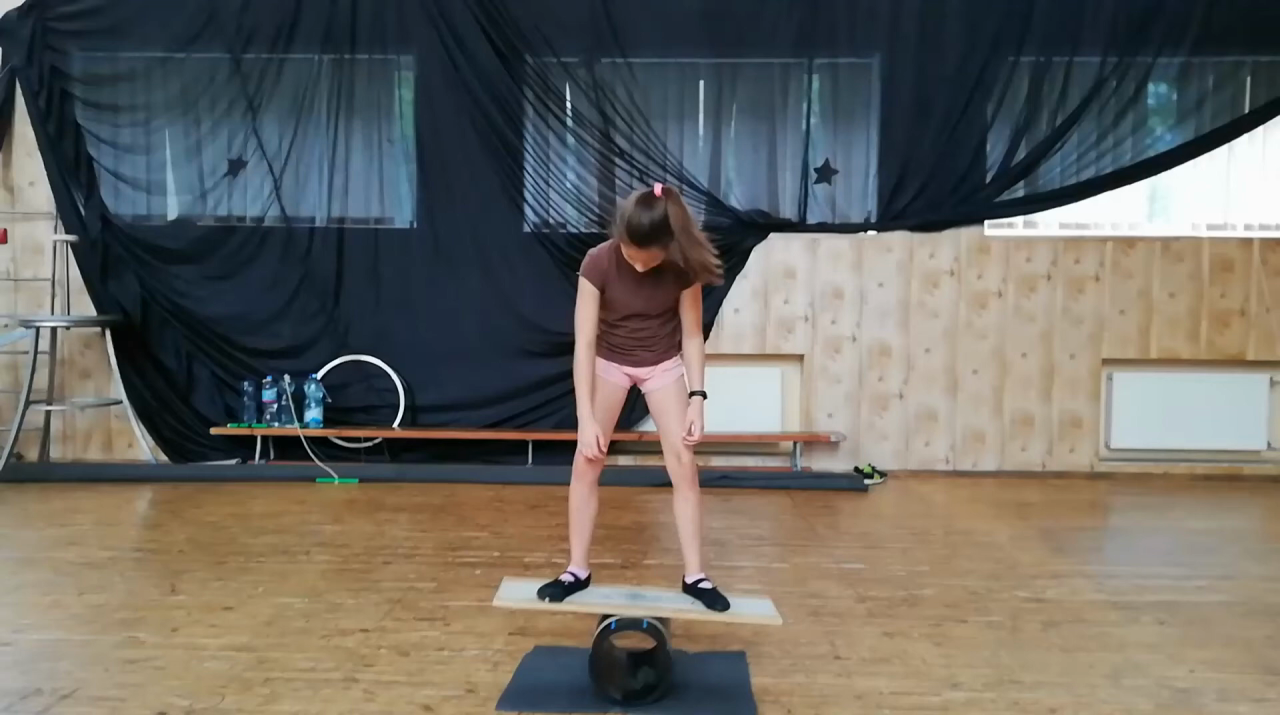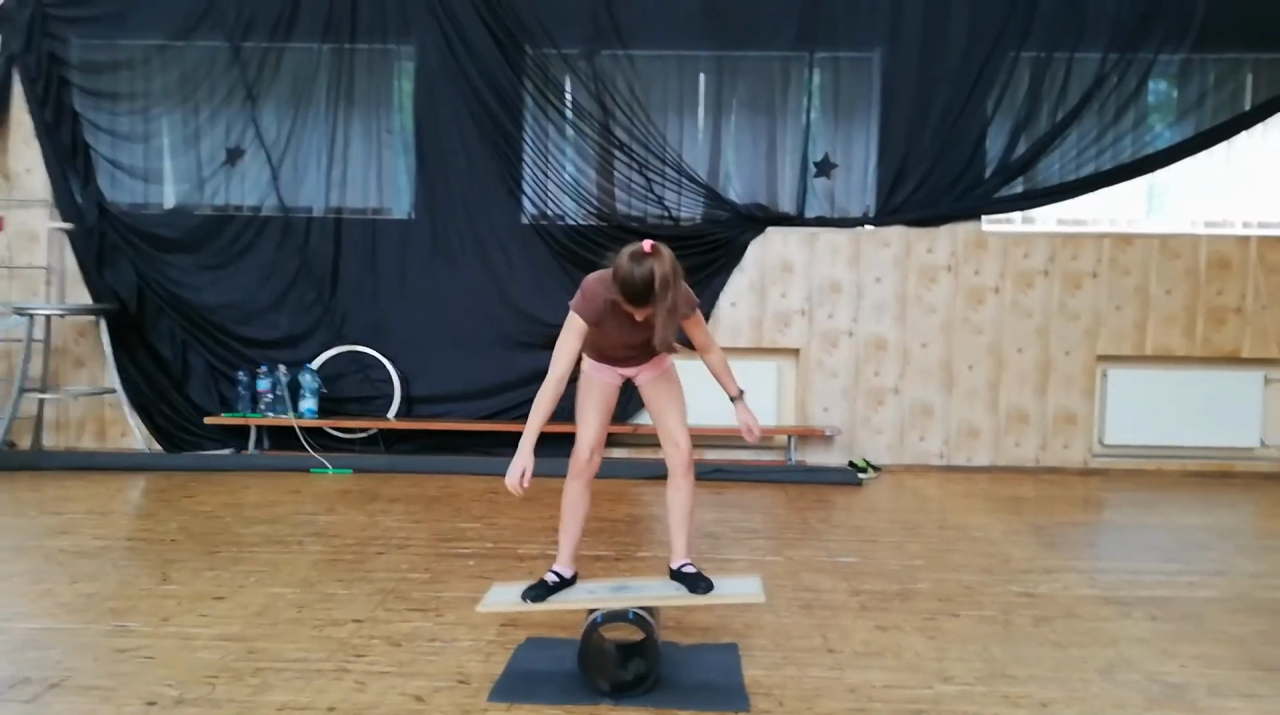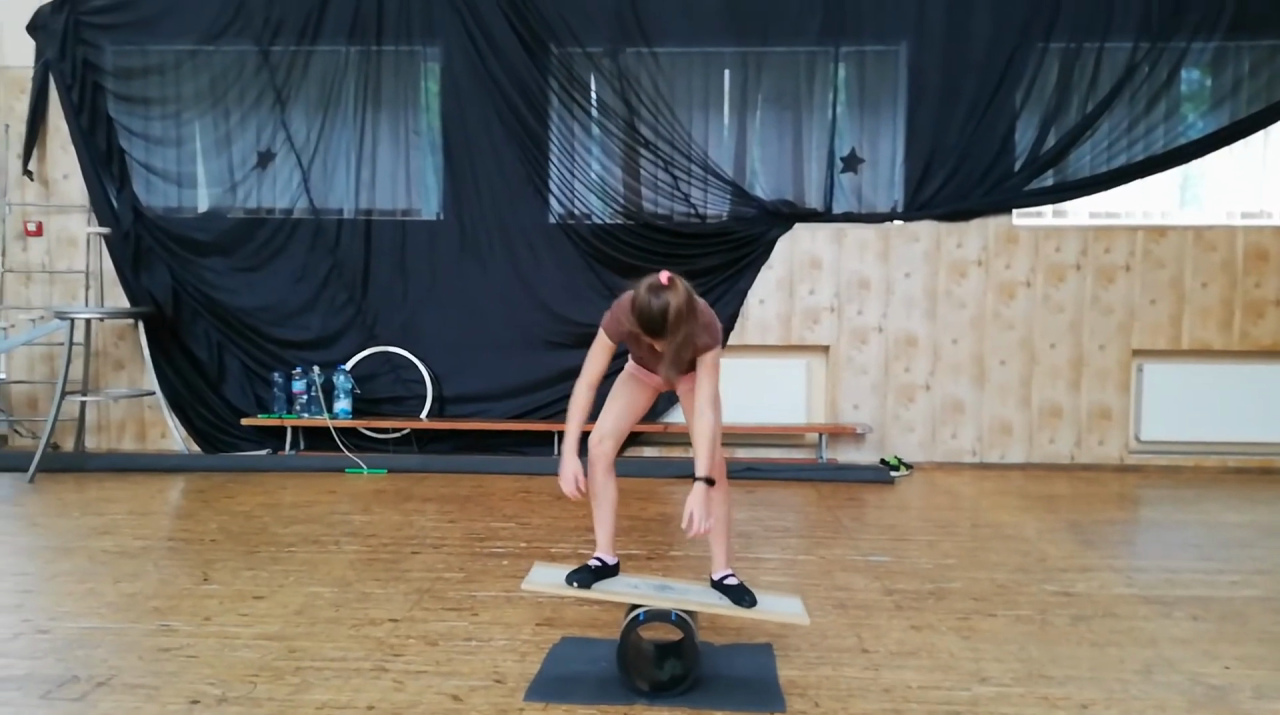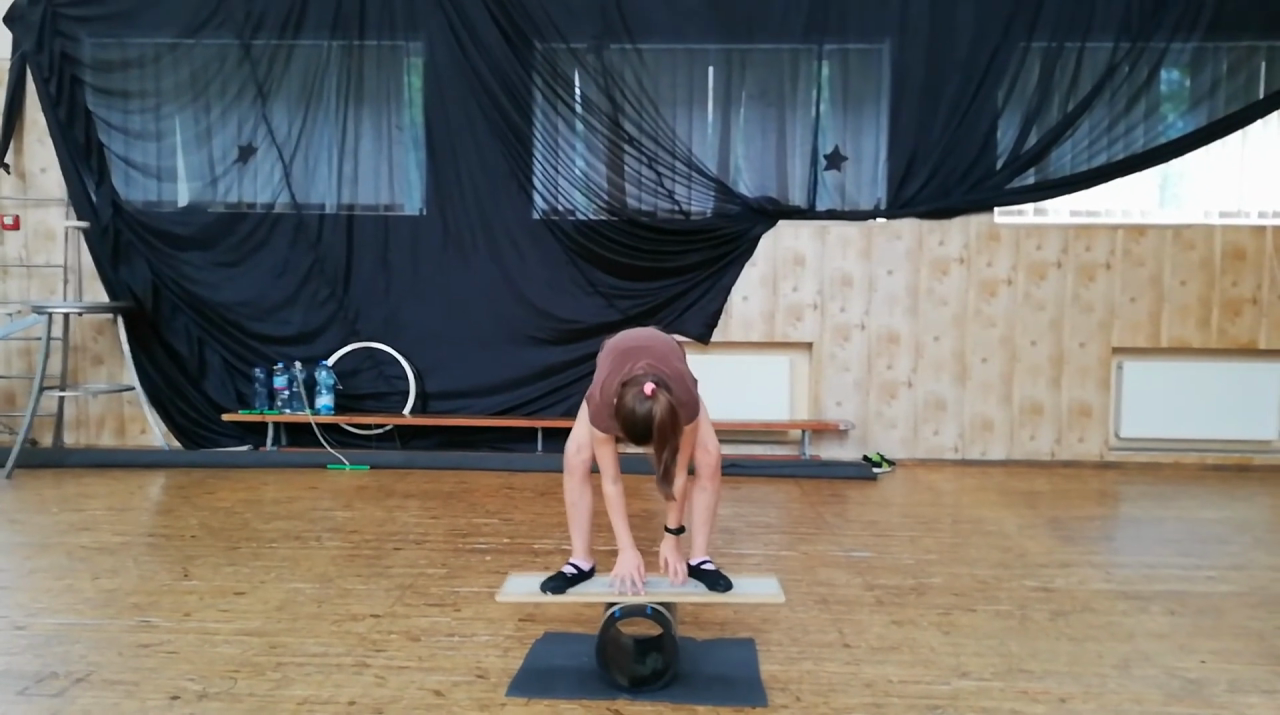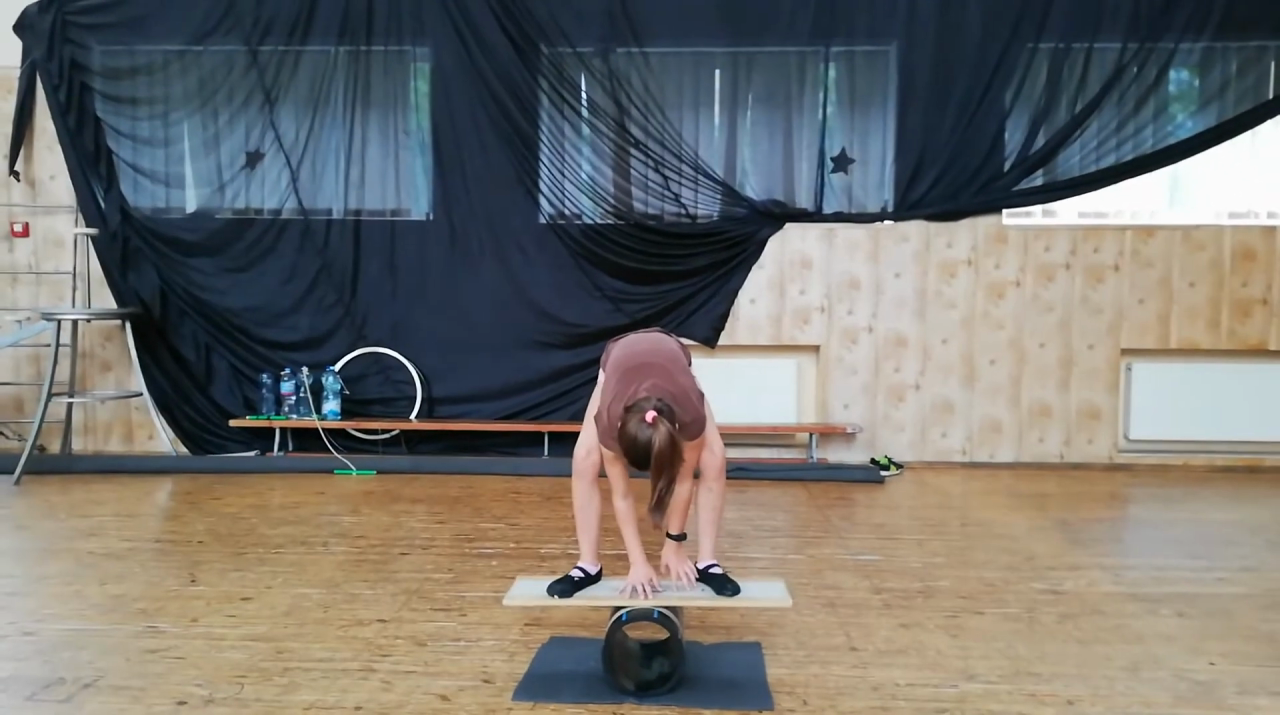
dt=1s
person 1, frame 1
left shoulder: (683, 266)
right shoulder: (598, 263)
left elbow: (692, 336)
right elbow: (584, 343)
left wrist: (697, 397)
right wrist: (586, 418)
left hip: (664, 366)
right hip: (609, 364)
left knee: (683, 463)
right knee: (586, 461)
left ankle: (694, 576)
right ankle: (577, 570)
person 1, frame 2
left shoulder: (677, 296)
right shoulder: (594, 293)
left elbow: (709, 350)
right elbow: (557, 375)
left wrist: (738, 402)
right wrist: (525, 447)
left hip: (652, 362)
right hip: (601, 364)
left knee: (681, 453)
right knee: (584, 458)
left ankle: (681, 563)
right ankle: (563, 568)
person 1, frame 3
left shoulder: (704, 325)
right shoulder: (621, 316)
left elbow: (706, 410)
right elbow: (586, 383)
left wrist: (701, 485)
right wrist: (569, 453)
left hip: (691, 372)
right hip: (642, 372)
left knee: (713, 464)
right knee: (600, 444)
left ankle: (722, 572)
right ankle: (605, 557)
person 1, frame 4
left shoulder: (684, 399)
right shoulder: (602, 401)
left elbow: (678, 472)
right elbow: (611, 481)
left wrist: (672, 537)
right wrist: (626, 549)
left hip: (667, 370)
left knee: (709, 456)
right knee: (576, 455)
left ankle: (700, 560)
right ankle: (580, 561)
person 1, frame 5
left shoulder: (690, 414)
right shoulder: (610, 419)
left elbow: (683, 480)
right elbow: (621, 495)
left wrist: (674, 543)
right wrist: (638, 562)
left knee: (713, 459)
right knee: (585, 460)
left ankle: (706, 563)
right ankle: (588, 566)
